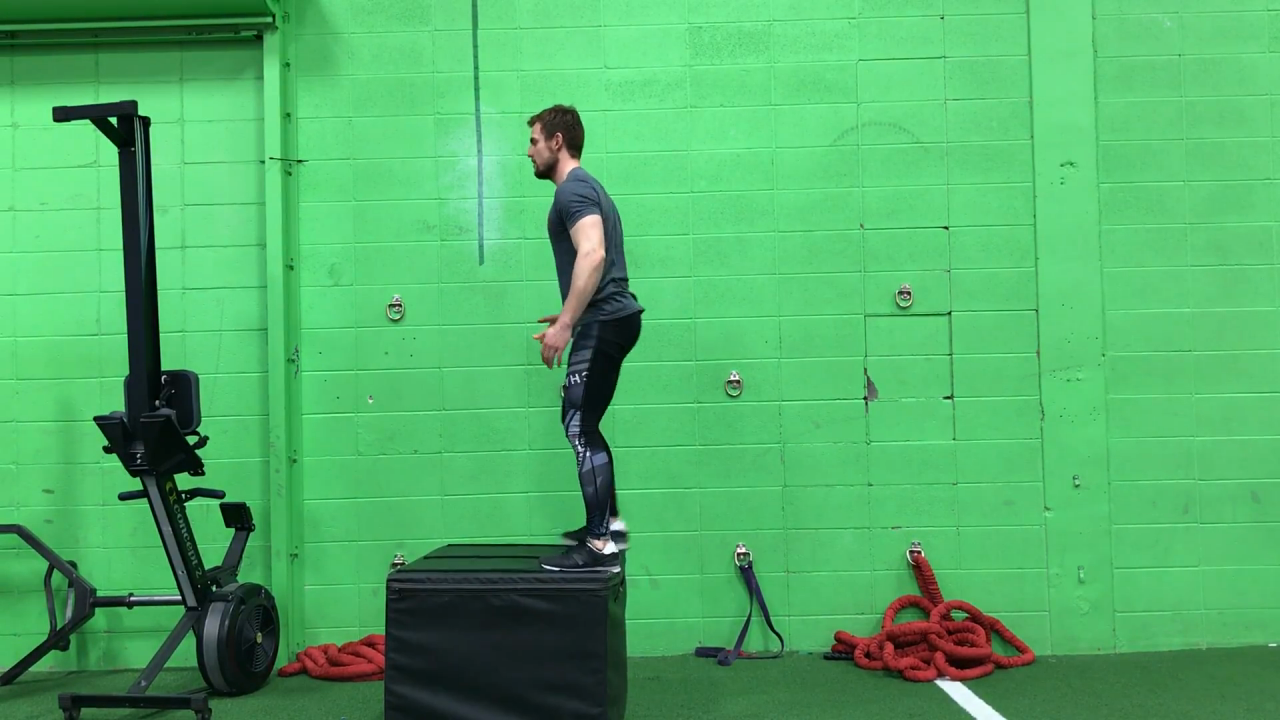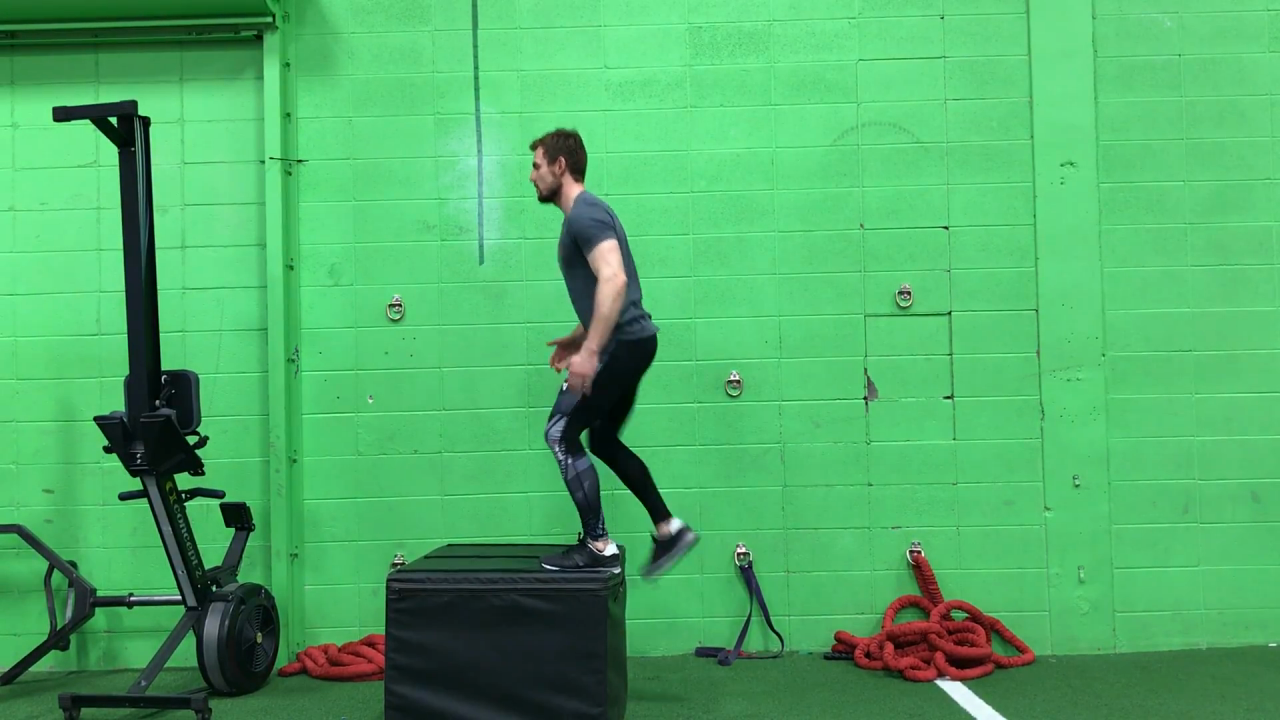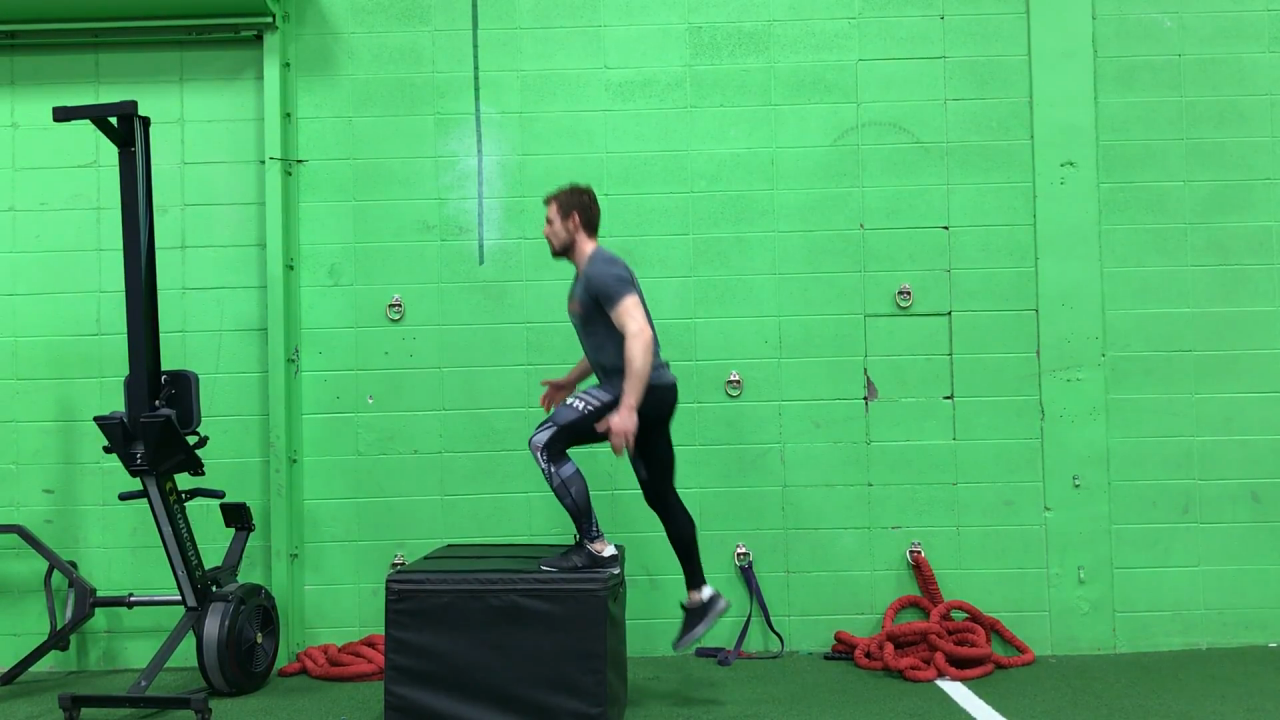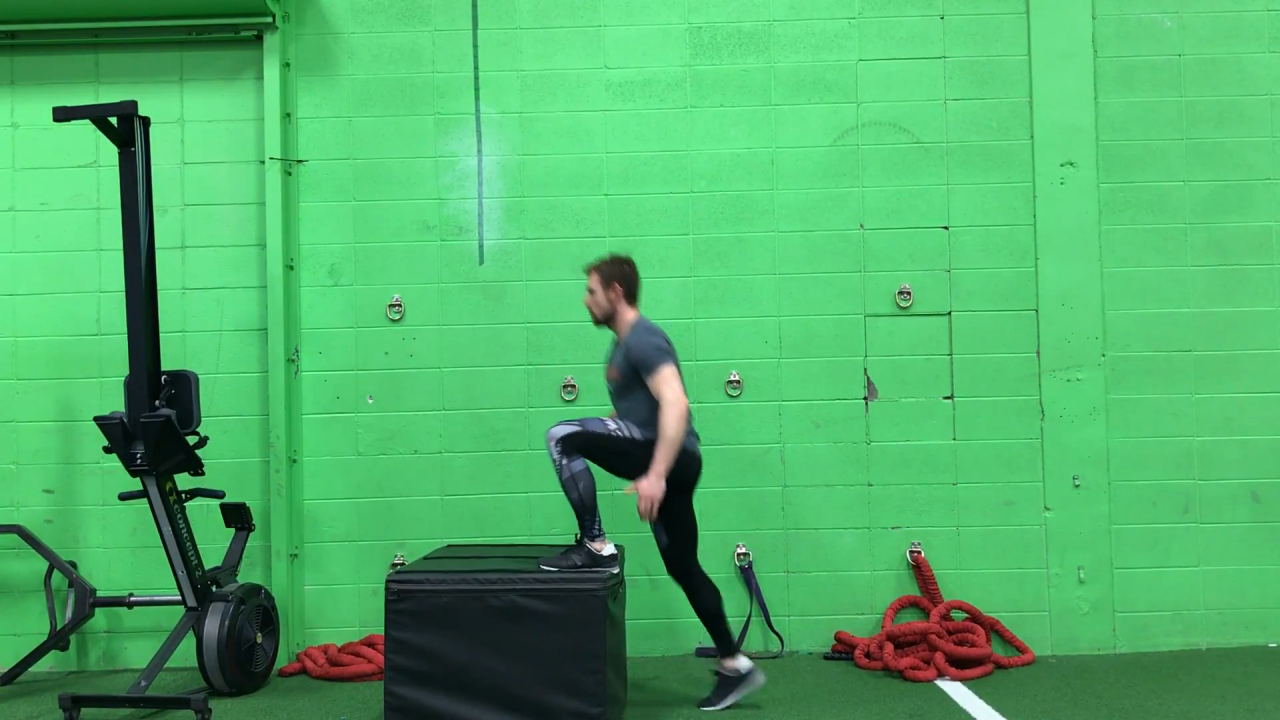
dt=0.2s
person 1, frame 1
left shoulder: (573, 189)
right shoulder: (584, 188)
left elbow: (592, 256)
left wrist: (564, 325)
right wrist: (567, 318)
left hip: (602, 324)
right hip: (611, 320)
left knee: (581, 431)
right knee: (584, 429)
left ankle: (600, 544)
right ankle: (608, 523)
person 1, frame 2
left shoulder: (584, 214)
right shoulder: (584, 214)
left elbow: (614, 281)
left wrist: (589, 352)
right wrist: (578, 338)
left hip: (621, 344)
right hip: (631, 341)
left knee: (561, 434)
right knee: (603, 440)
left ankle: (598, 546)
right ankle: (668, 528)
person 1, frame 3
left shoulder: (601, 271)
right shoulder: (587, 275)
left elbow: (640, 335)
left wrist: (626, 409)
right wrist: (571, 381)
left hip: (642, 393)
right hip: (649, 395)
left knee: (545, 442)
right knee: (661, 496)
left ankle: (595, 549)
right ankle: (700, 596)
person 1, frame 4
left shoulder: (642, 340)
right shoulder: (625, 342)
left elbow: (675, 405)
left wrist: (655, 475)
left hip: (665, 457)
right hip: (675, 461)
left knee: (561, 439)
right knee: (683, 568)
left ankle: (595, 548)
right ankle: (735, 665)
